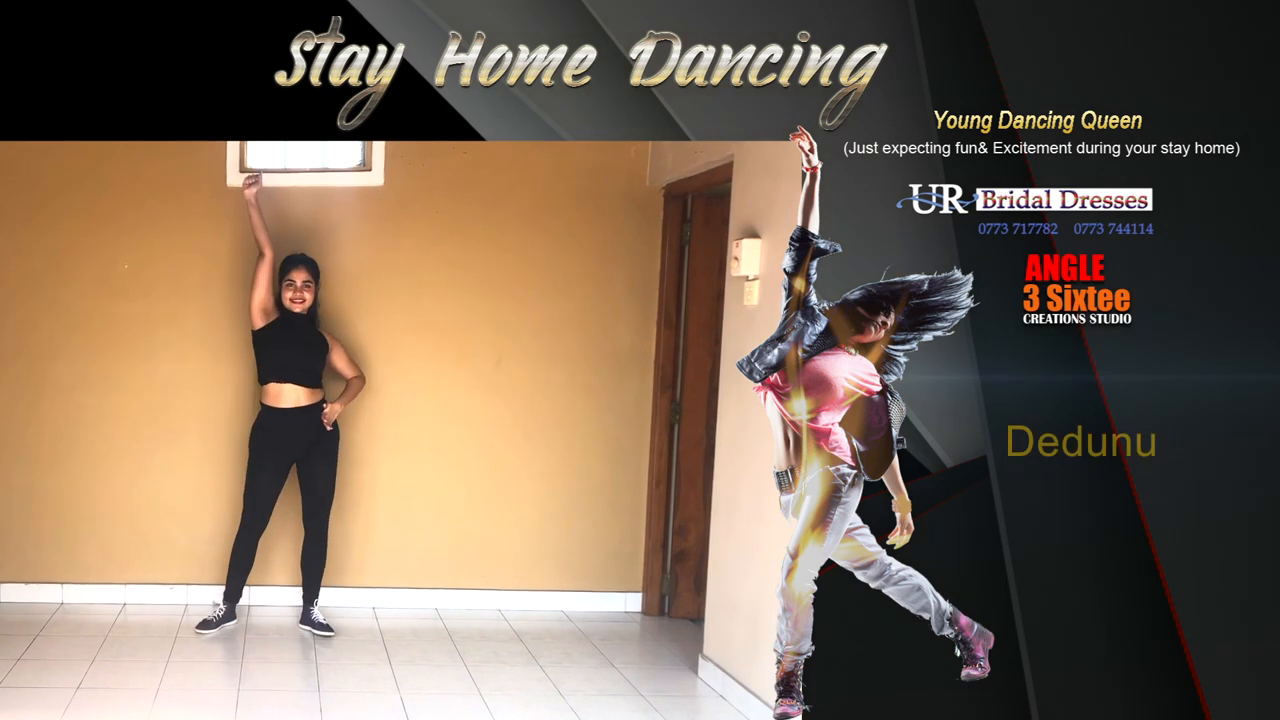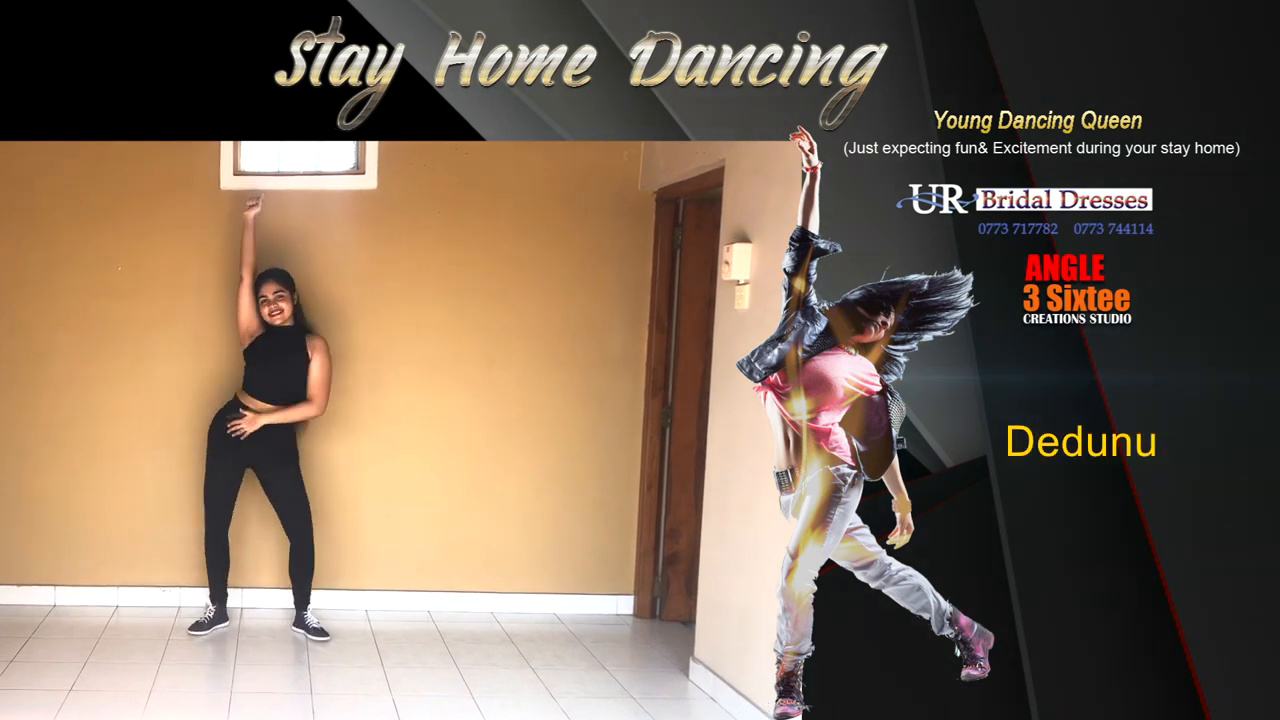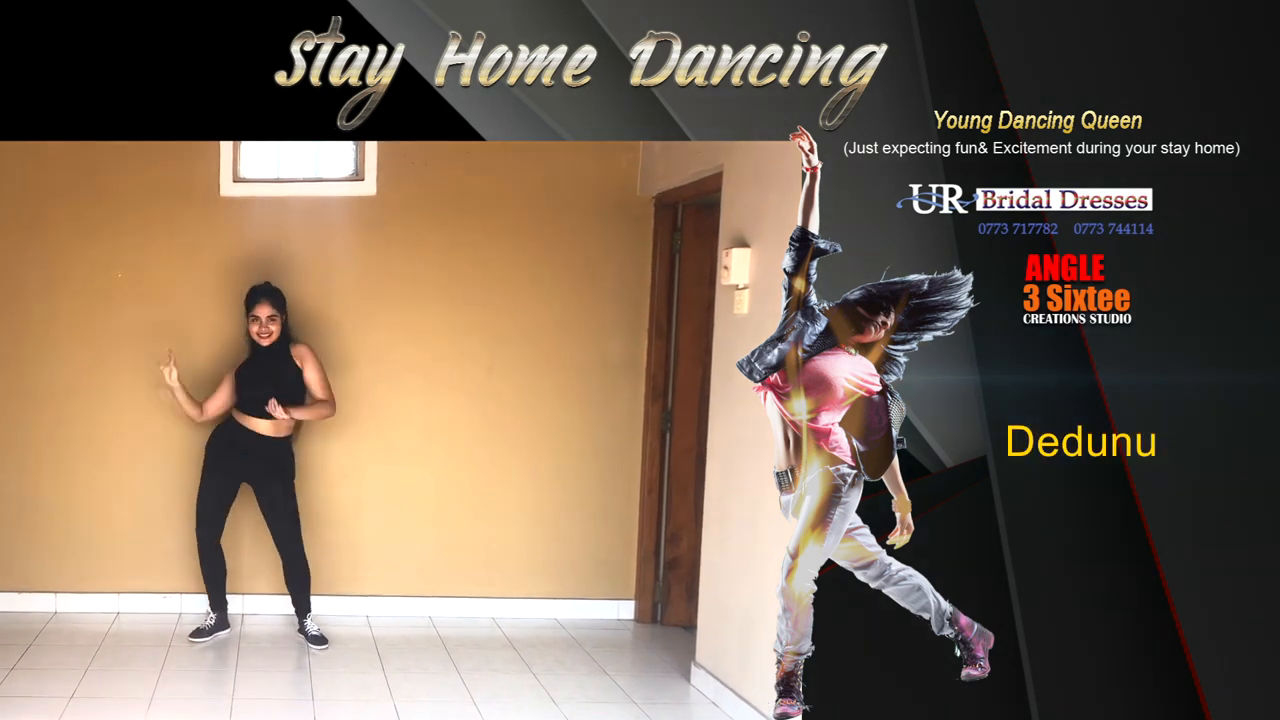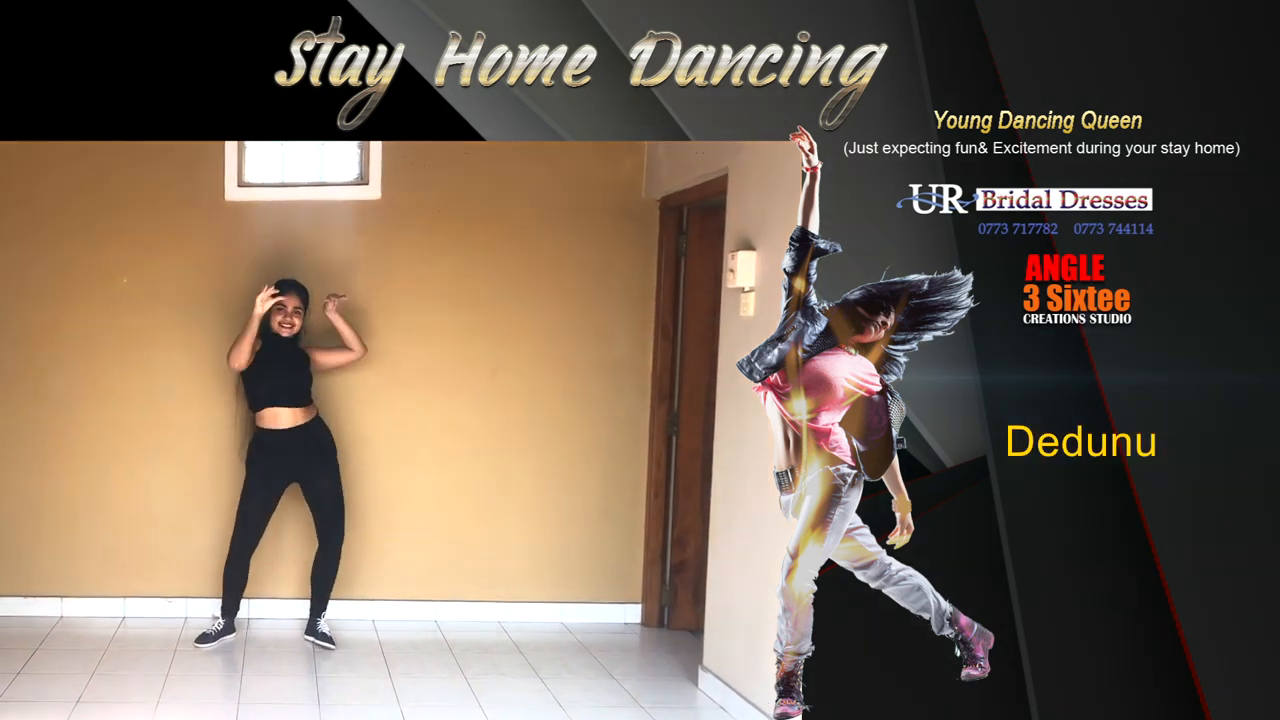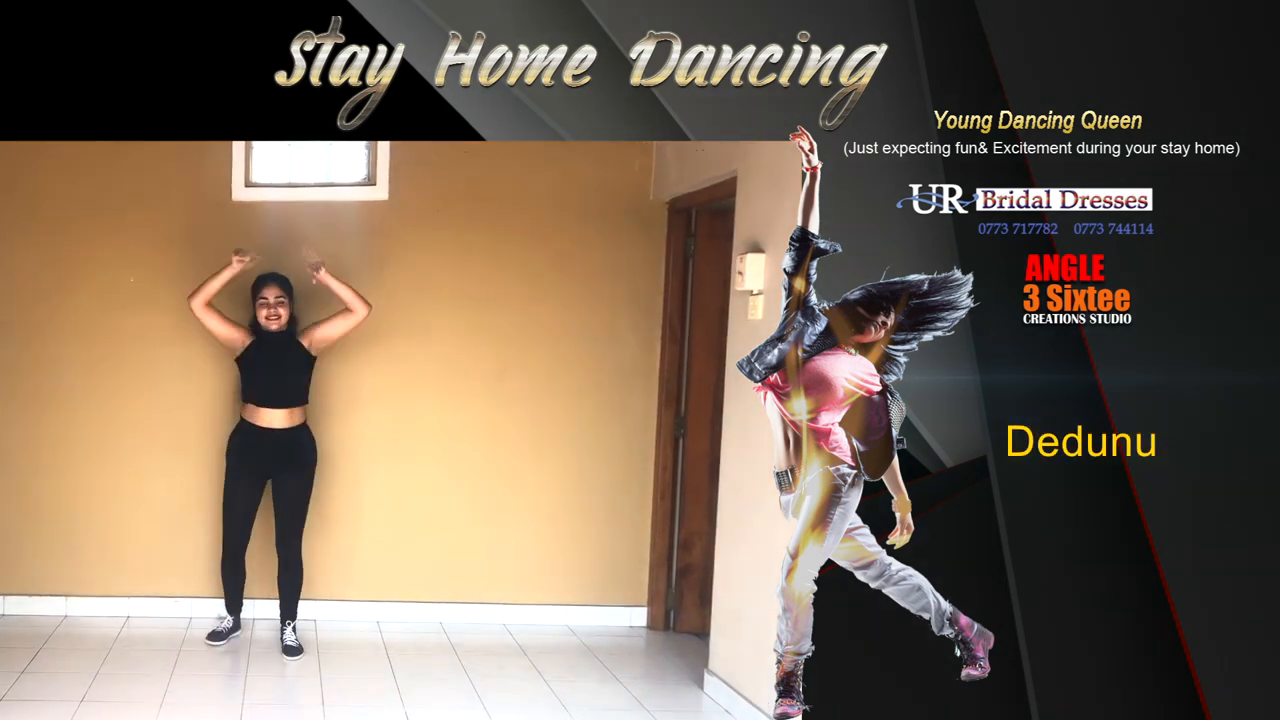
dt=1s
person 1, frame 1
left shoulder: (869, 379)
right shoulder: (805, 317)
left elbow: (881, 447)
right elbow: (807, 244)
left wrist: (902, 504)
right wrist: (813, 174)
left hip: (833, 473)
right hip: (791, 481)
left knee: (796, 576)
right knee: (875, 566)
person 1, frame 2
left shoulder: (868, 380)
right shoulder: (805, 318)
left elbow: (881, 445)
right elbow: (805, 242)
left wrist: (903, 504)
right wrist: (813, 173)
left hip: (832, 474)
right hip: (791, 480)
left knee: (795, 576)
right knee: (876, 566)
person 1, frame 3
left shoulder: (869, 379)
right shoulder: (805, 320)
left elbow: (881, 445)
right elbow: (805, 243)
left wrist: (902, 503)
right wrist: (813, 172)
left hip: (831, 473)
right hip: (791, 481)
left knee: (795, 576)
right knee: (876, 566)
person 1, frame 4
left shoulder: (869, 379)
right shoulder: (805, 319)
left elbow: (882, 446)
right elbow: (806, 243)
left wrist: (903, 504)
right wrist: (813, 173)
left hip: (833, 474)
right hip: (792, 481)
left knee: (796, 576)
right knee: (877, 566)
person 1, frame 5
left shoulder: (868, 378)
right shoulder: (805, 318)
left elbow: (881, 446)
right elbow: (806, 243)
left wrist: (903, 503)
right wrist: (813, 174)
left hip: (832, 475)
right hip: (792, 481)
left knee: (795, 576)
right knee: (876, 566)
right ankle: (966, 630)
person 2, frame 1
left shoulder: (322, 338)
right shoulder: (265, 320)
left elbow: (357, 376)
right elbow: (265, 255)
left wrist: (339, 405)
right wrist: (251, 201)
left hip: (317, 431)
right hip: (272, 430)
left knee: (317, 524)
right knee: (253, 522)
left ankle: (310, 609)
right ankle: (228, 605)
person 2, frame 2
left shoulder: (313, 345)
right shoulder: (254, 337)
left elbow: (316, 404)
right elbow: (244, 276)
left wrist: (263, 417)
right wrist: (249, 221)
left hip: (277, 442)
right hip: (230, 431)
left knee: (300, 531)
right knee: (215, 522)
left ankle: (303, 613)
right ankle: (218, 608)
person 2, frame 3
left shoulder: (300, 354)
right shoulder: (243, 367)
left elbow: (327, 403)
right elbow: (201, 413)
left wrist: (294, 412)
right wrist: (175, 386)
left hip: (274, 458)
right hip: (228, 449)
left knee: (290, 544)
right knee: (207, 533)
left ankle: (305, 619)
right ankle: (218, 615)
person 2, frame 4
left shoulder: (303, 354)
right shoulder: (256, 342)
left elbow: (357, 351)
right elbow: (236, 363)
left wrist: (335, 316)
right wrist: (256, 314)
left hip: (315, 446)
right hip: (268, 451)
left knee: (332, 536)
right knee: (243, 541)
left ankle: (316, 620)
right ankle: (226, 621)
person 2, frame 5
left shoulder: (306, 342)
right shoulder: (244, 343)
left elbow: (361, 311)
right elbow: (197, 305)
left wrist: (325, 278)
right wrist: (231, 270)
left hip: (295, 449)
right hip: (247, 447)
left knee: (289, 542)
right knee: (233, 539)
left ankle: (289, 626)
right ankle: (233, 615)
